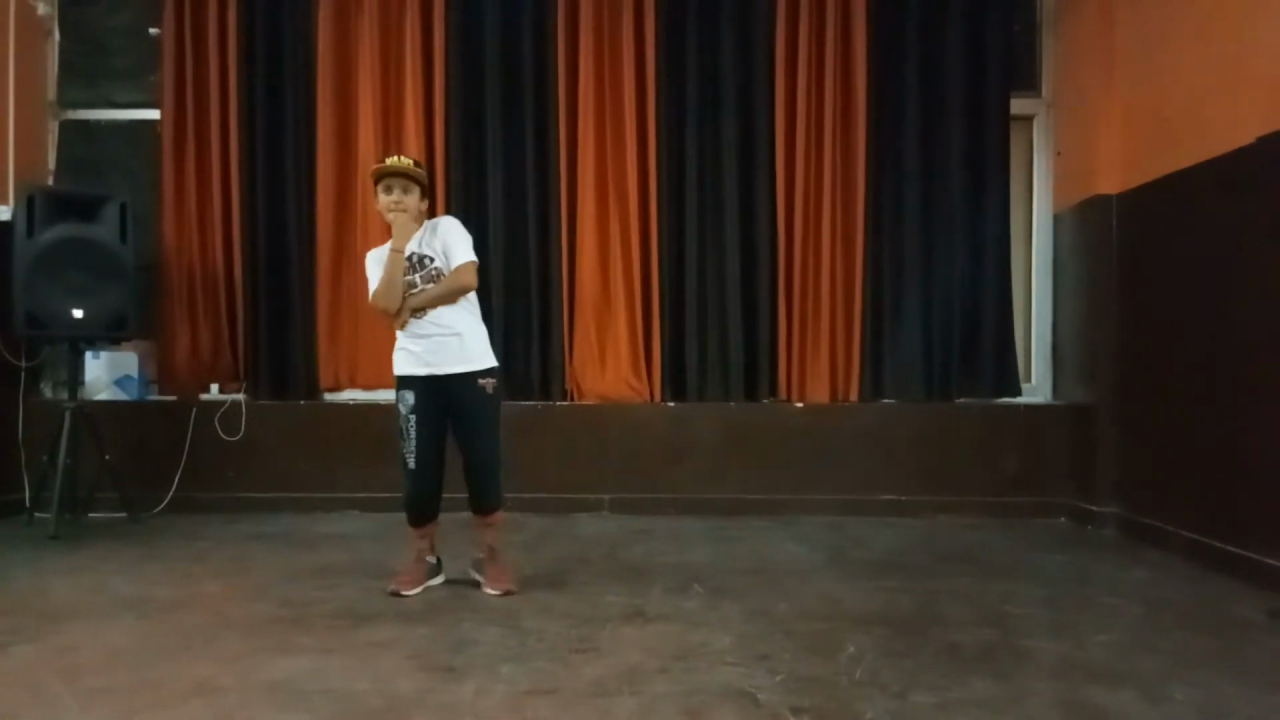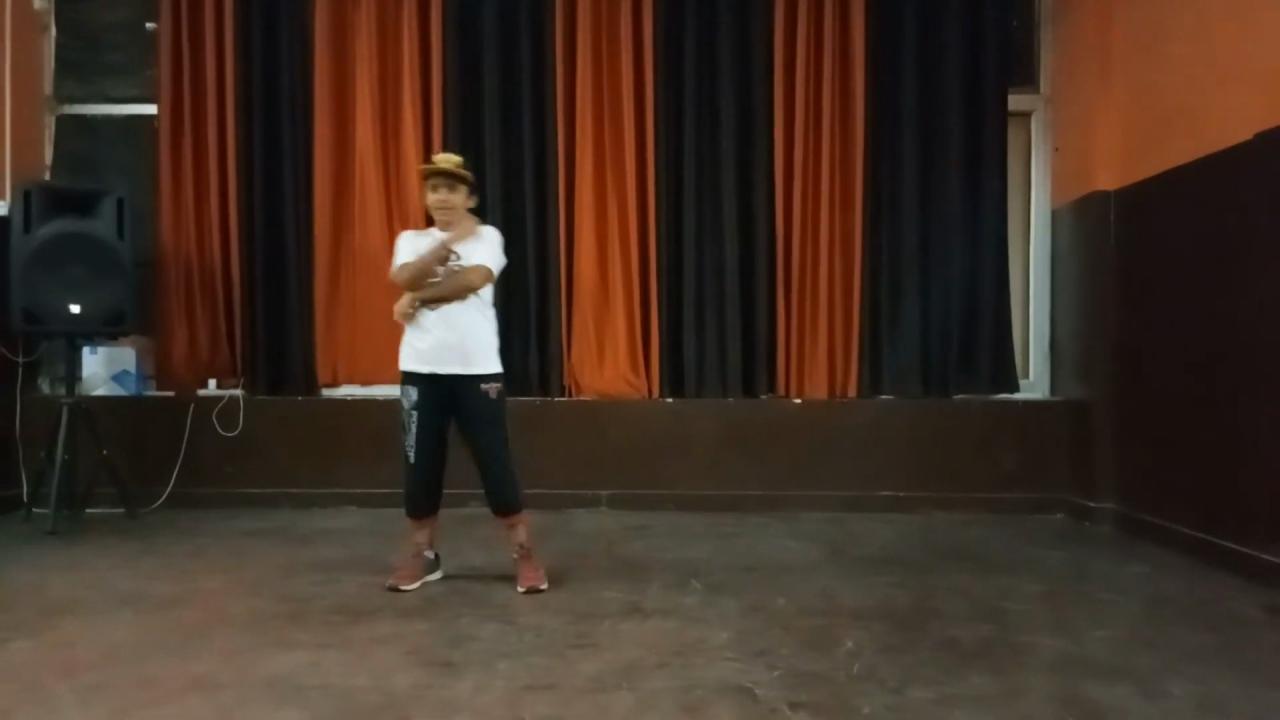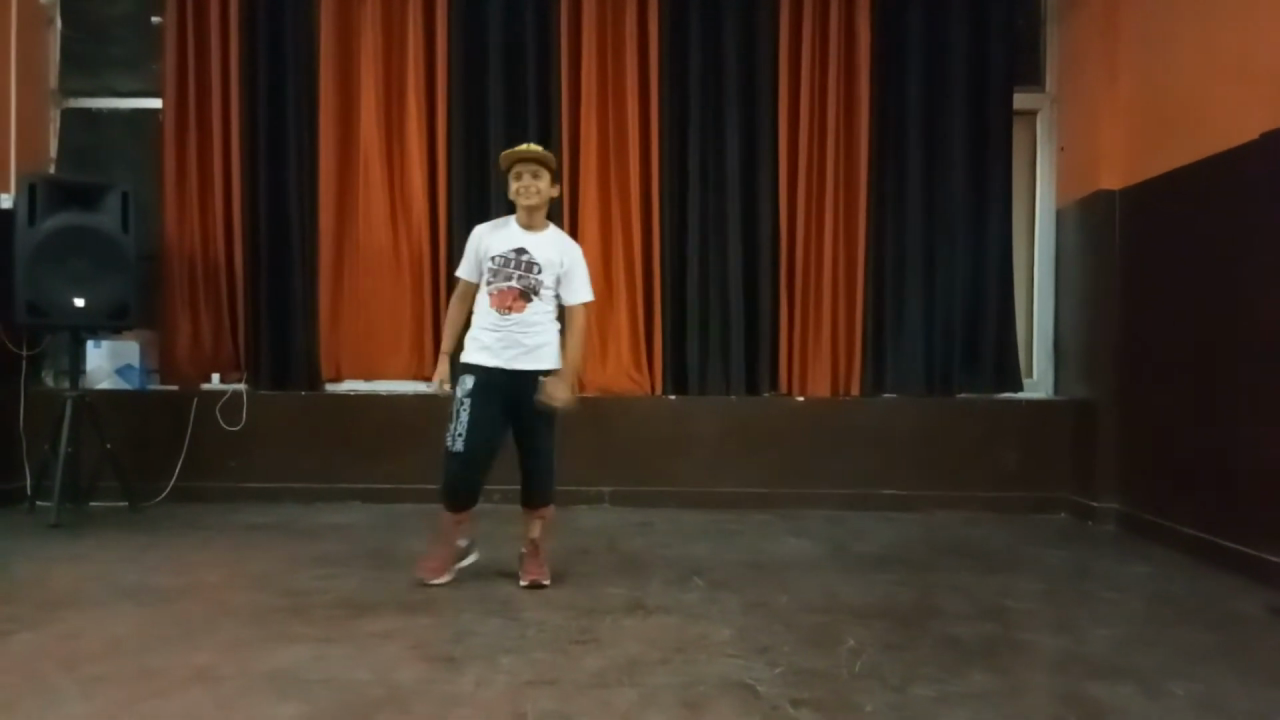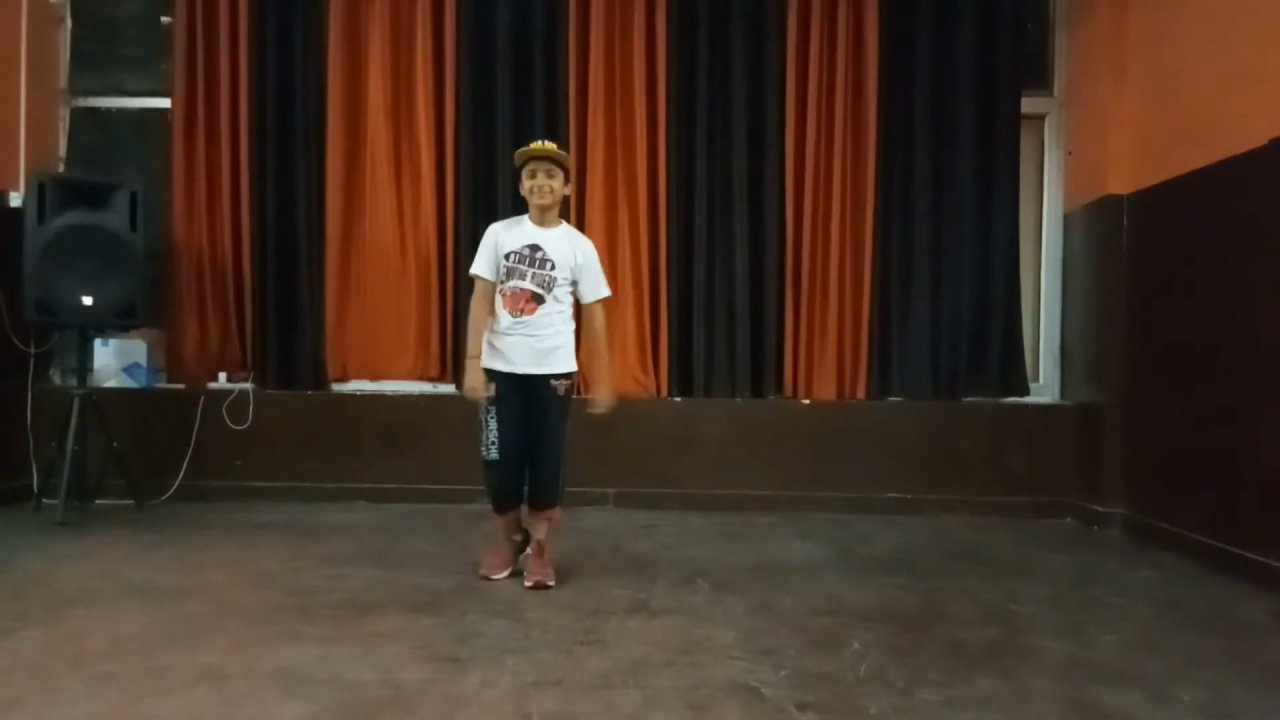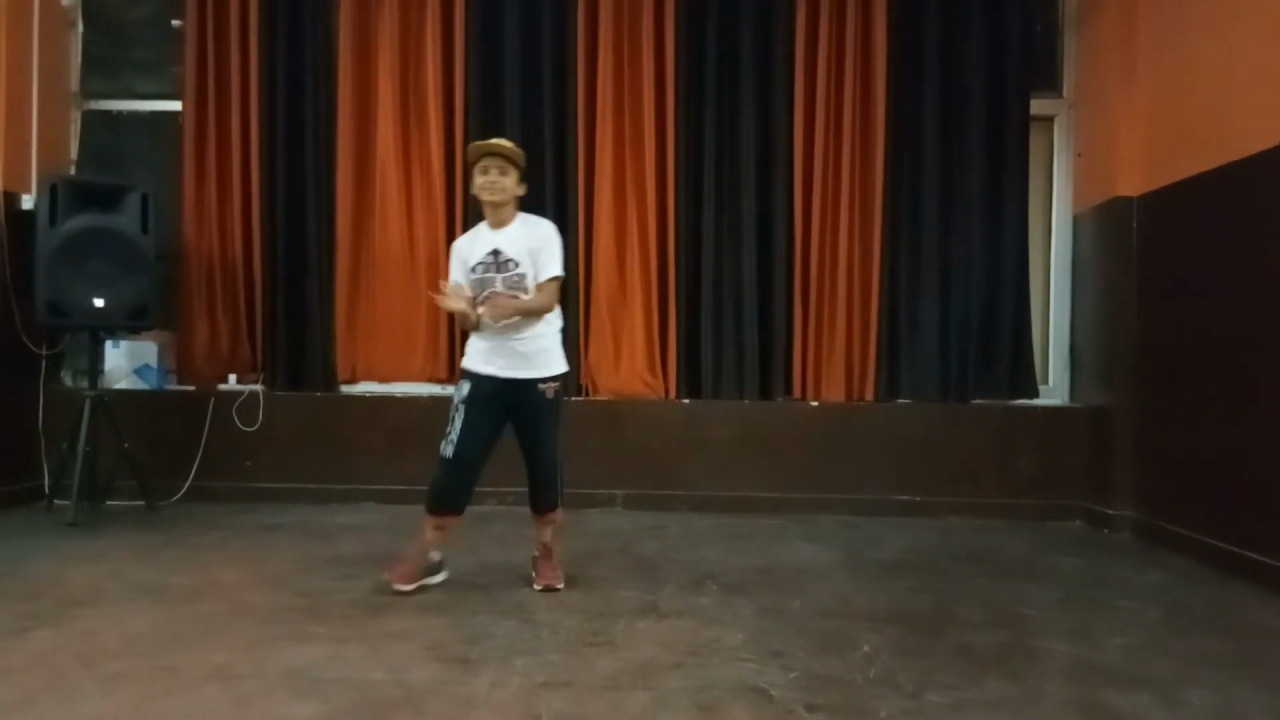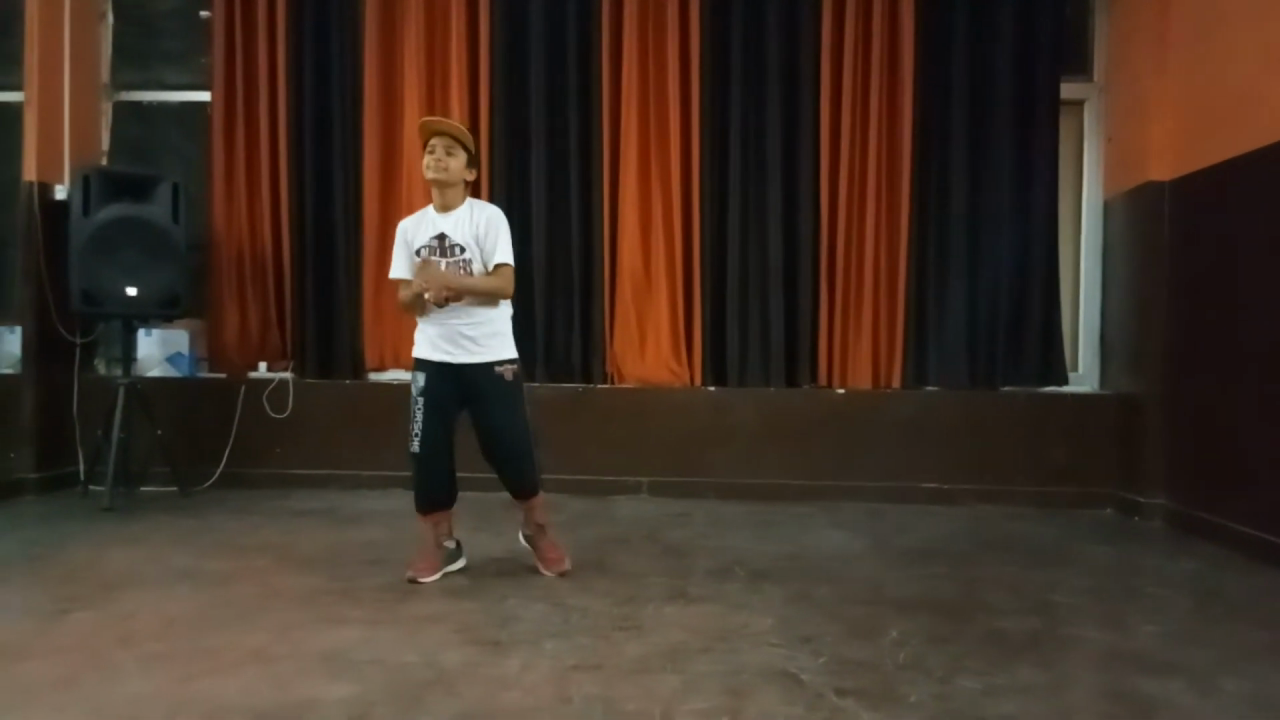
dt=0.5s
person 1, frame 1
left shoulder: (447, 228)
right shoulder: (377, 257)
left elbow: (467, 279)
right elbow: (387, 306)
left wrist: (413, 302)
right wrist: (399, 245)
left hip: (471, 364)
right hip: (416, 371)
left knee: (483, 462)
right knee: (420, 468)
left ankle: (489, 554)
right ankle: (424, 558)
person 1, frame 2
left shoulder: (487, 236)
right shoulder: (411, 239)
left elbow: (470, 281)
right elbow: (402, 278)
left wrist: (416, 298)
right wrist: (444, 242)
left hip: (477, 369)
right hip: (421, 368)
left knee: (495, 464)
right knee: (422, 463)
left ankle: (523, 553)
right ankle: (423, 553)
person 1, frame 3
left shoulder: (566, 248)
right shoulder: (484, 234)
left elbow: (576, 317)
right elbow: (462, 297)
left wrist: (565, 377)
right wrist: (444, 357)
left hip: (538, 368)
right hip: (481, 362)
left knee: (537, 461)
right knee: (464, 455)
left ankle: (533, 550)
right ankle: (454, 542)
person 1, frame 4
left shoulder: (579, 246)
right shoulder: (498, 234)
left elbow: (595, 315)
right elbow: (481, 299)
left wrist: (602, 379)
right wrist: (473, 363)
left hip: (551, 370)
right hip: (501, 368)
left knee: (547, 461)
right knee: (501, 459)
left ankle: (539, 548)
right ankle: (511, 536)
person 1, frame 5
left shoulder: (542, 232)
right shoulder: (464, 245)
left elbow: (548, 298)
right elbow: (468, 321)
left wrist: (514, 306)
right wrist: (459, 308)
left hip: (540, 370)
right hip: (483, 369)
left knee: (544, 465)
right knee: (456, 460)
left ankle: (546, 553)
right ankle: (428, 554)
person 1, frame 6
left shoulder: (489, 218)
right shoulder: (409, 228)
left elbow: (503, 287)
right elbow: (405, 302)
left wrist: (451, 280)
right wrist: (419, 291)
left hip: (492, 356)
right hip: (433, 356)
left knee: (510, 447)
right knee: (428, 452)
left ankle: (538, 530)
right ankle: (441, 543)
